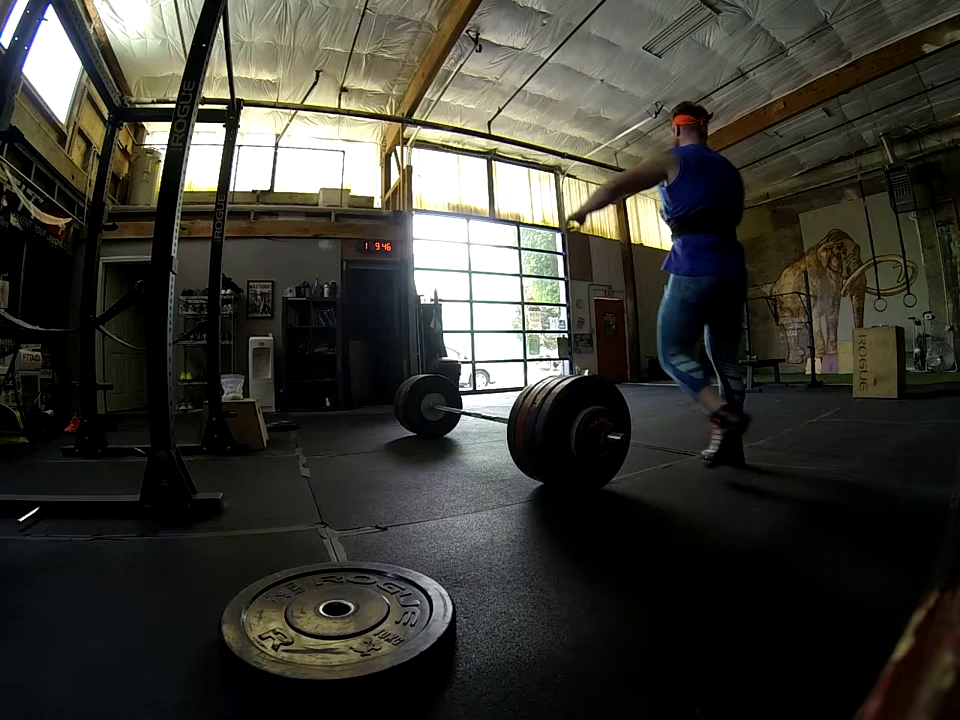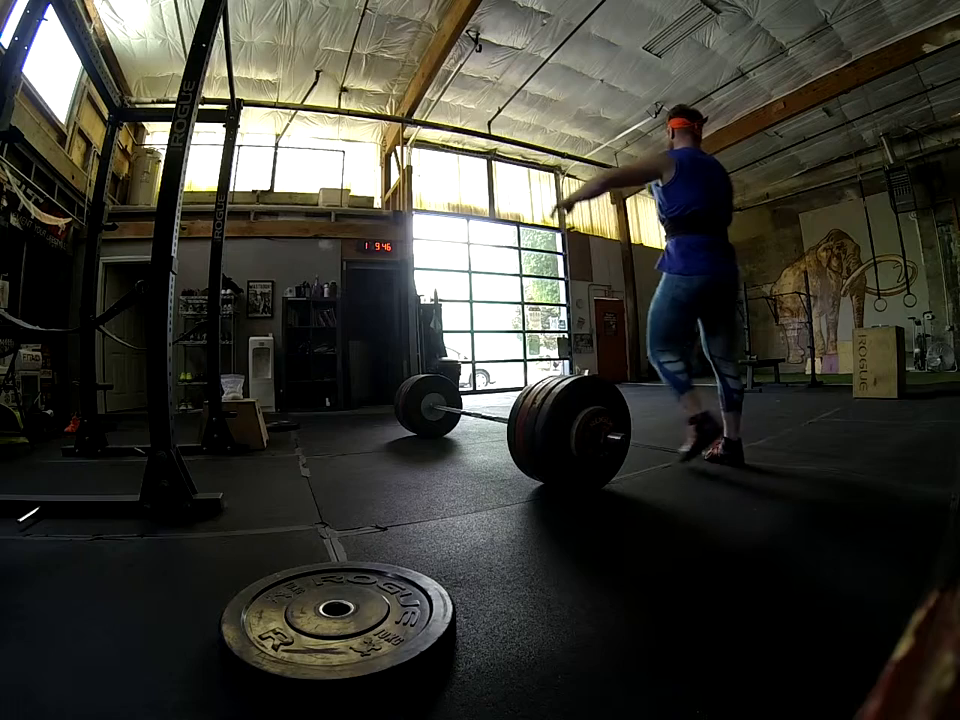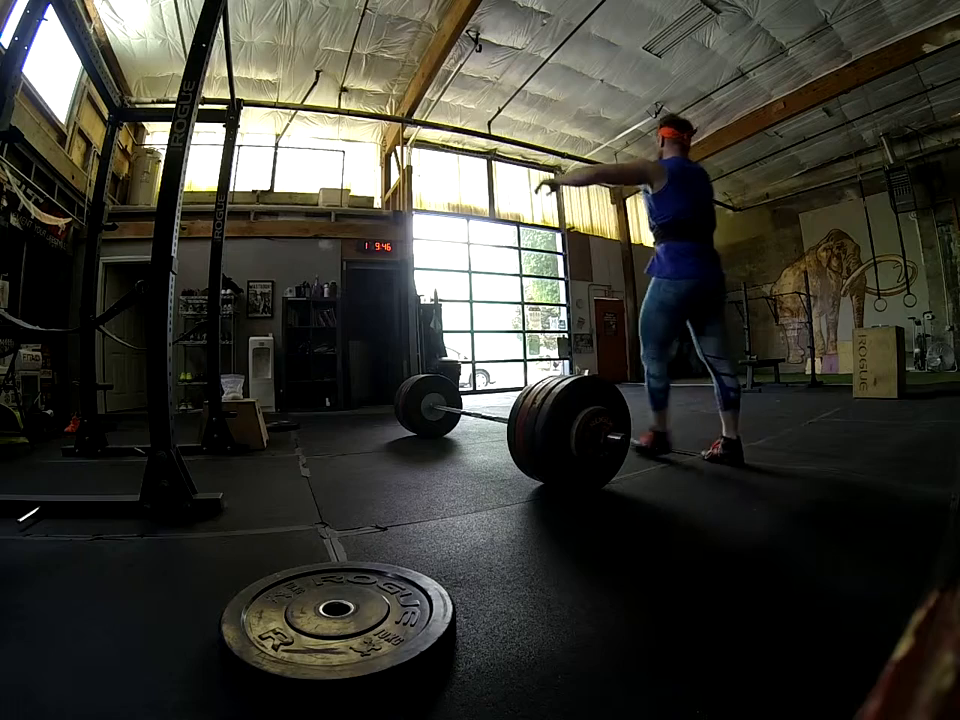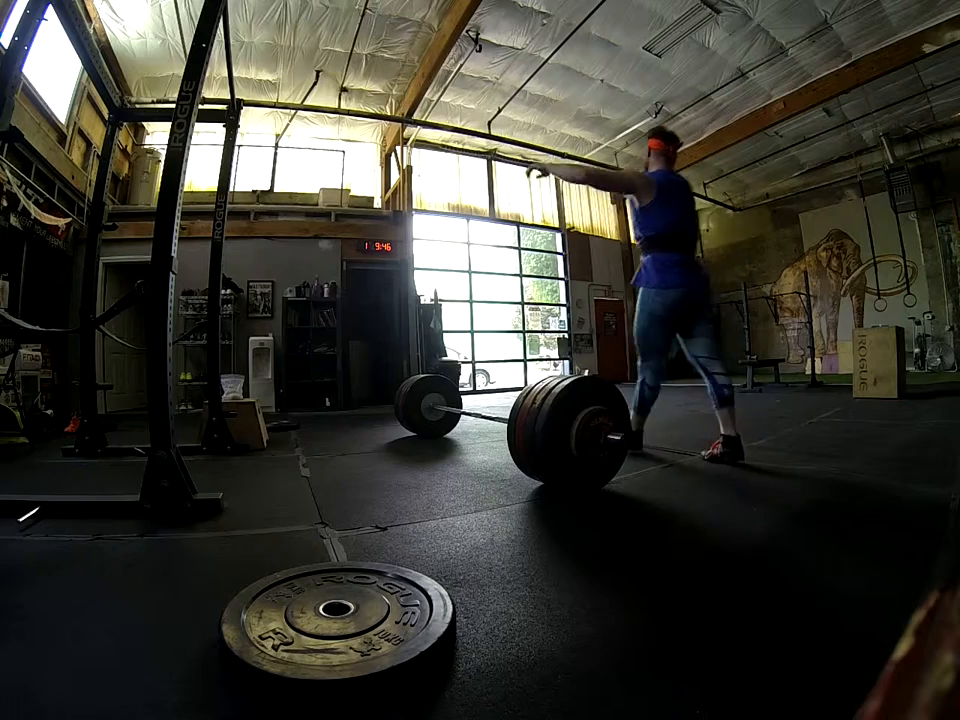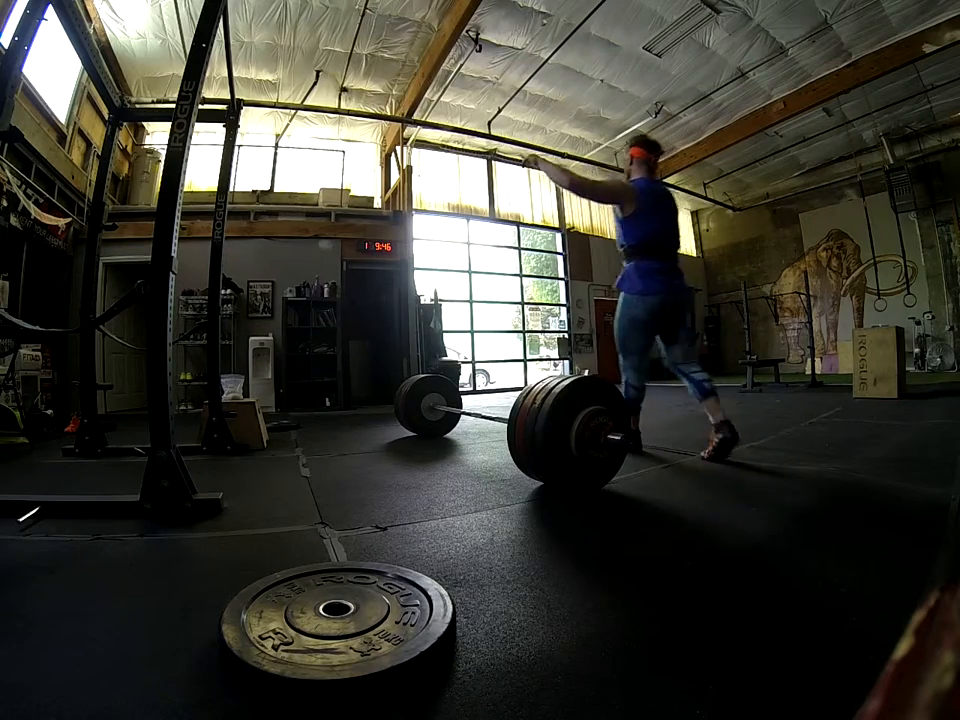
dt=0.1s
person 1, frame 1
left shoulder: (672, 161)
right shoulder: (728, 168)
left elbow: (617, 187)
left wrist: (582, 210)
left hip: (695, 266)
right hip: (732, 266)
left knee: (674, 350)
right knee: (726, 356)
left ankle: (723, 414)
right ankle: (731, 441)
person 1, frame 2
left shoulder: (667, 162)
right shoulder: (718, 170)
left elbow: (608, 179)
left wrist: (571, 199)
left hip: (687, 266)
right hip: (723, 266)
left knee: (661, 346)
right knee: (723, 355)
left ankle: (699, 419)
right ankle: (731, 441)
person 1, frame 3
left shoulder: (659, 170)
right shoulder: (701, 177)
left elbow: (597, 173)
left wrist: (557, 179)
left hip: (674, 272)
right hip: (708, 271)
left knee: (655, 354)
right knee: (716, 357)
left ankle: (658, 432)
right ankle: (730, 439)
person 1, frame 4
left shoulder: (644, 183)
right shoulder: (682, 188)
left elbow: (585, 175)
left wrist: (545, 165)
left hip: (661, 282)
right hip: (693, 281)
left knee: (651, 363)
right knee: (707, 359)
left ankle: (633, 434)
right ankle: (730, 437)
person 1, frame 5
left shoulder: (628, 192)
right shoulder: (666, 197)
left elbow: (571, 182)
left wrist: (541, 163)
left hip: (641, 288)
right hip: (673, 287)
left knee: (632, 365)
right knee: (683, 362)
left ankle: (630, 434)
right ankle: (722, 427)
